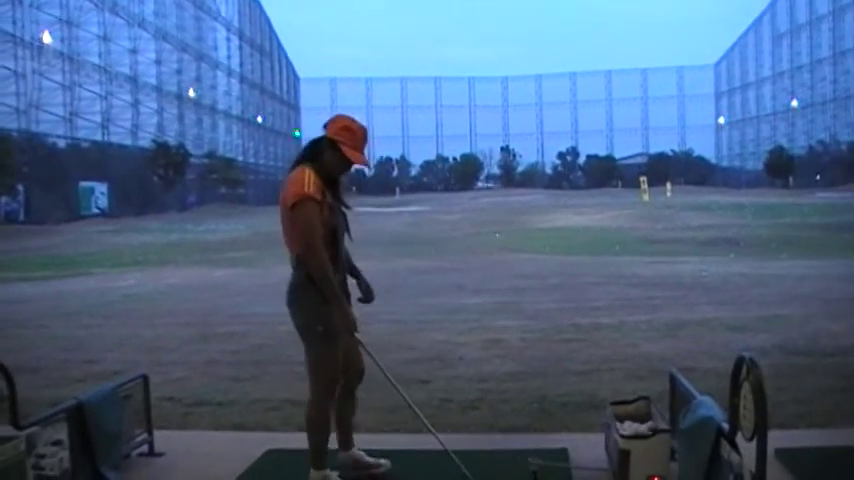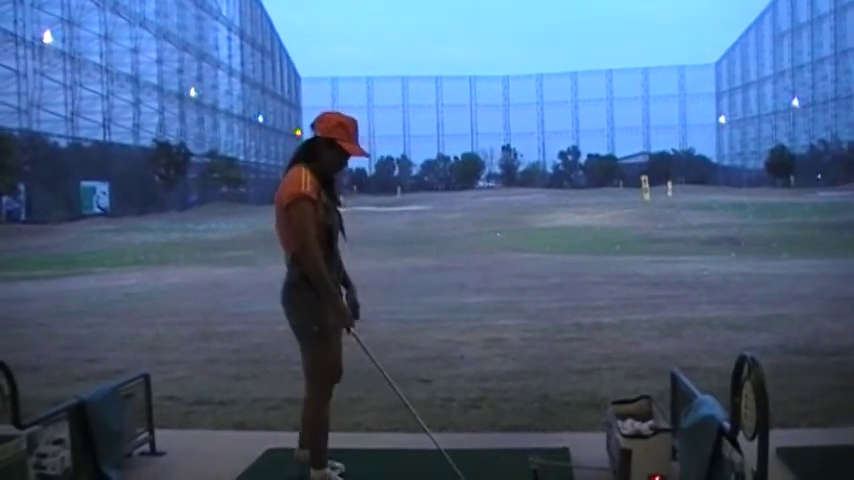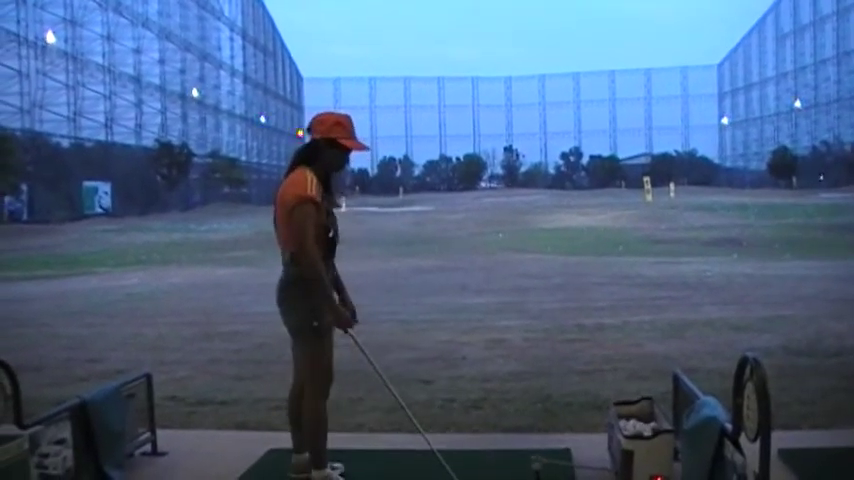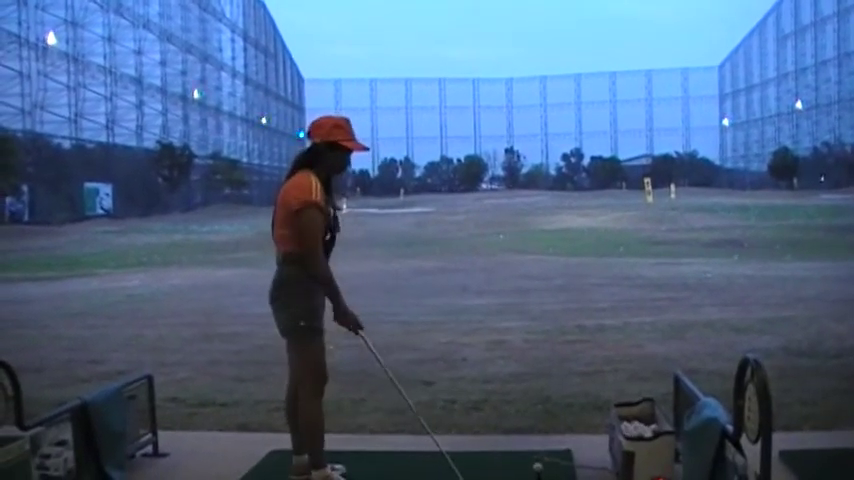
dt=0.2s
person 1, frame 1
left shoulder: (324, 185)
right shoulder: (305, 184)
right elbow: (313, 253)
left wrist: (359, 277)
right wrist: (342, 306)
left hip: (329, 293)
right hip: (313, 295)
left knee: (352, 374)
right knee: (325, 386)
person 1, frame 2
left shoulder: (318, 185)
right shoulder: (301, 184)
right elbow: (308, 252)
left wrist: (349, 288)
right wrist: (336, 303)
left hip: (320, 292)
right hip: (309, 293)
left knee: (326, 377)
right knee: (321, 383)
person 1, frame 3
left shoulder: (314, 184)
right shoulder: (305, 185)
right elbow: (307, 254)
left wrist: (343, 294)
right wrist: (334, 305)
left hip: (307, 291)
right hip: (305, 293)
left knee: (305, 380)
right knee: (318, 383)
person 1, frame 4
left shoulder: (312, 185)
right shoulder: (308, 188)
right elbow: (313, 257)
left wrist: (336, 300)
right wrist: (341, 306)
left hip: (299, 290)
right hip: (298, 291)
left knee: (301, 380)
right knee: (313, 383)
